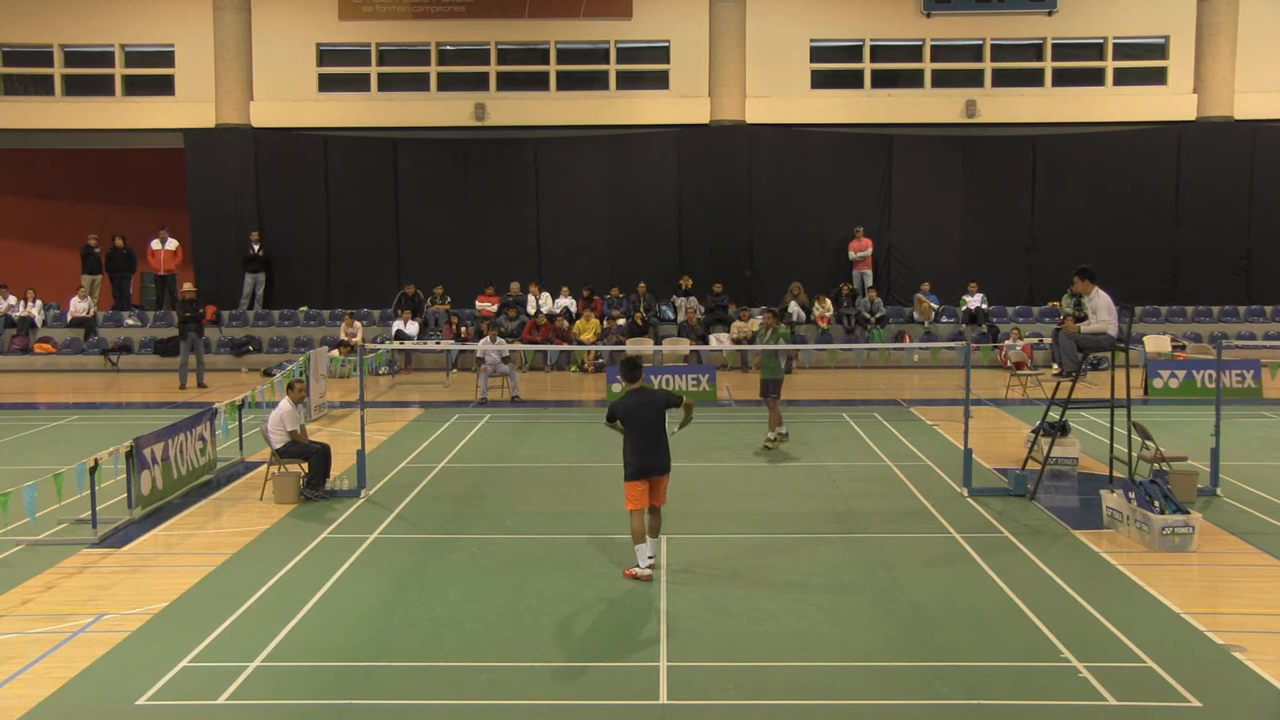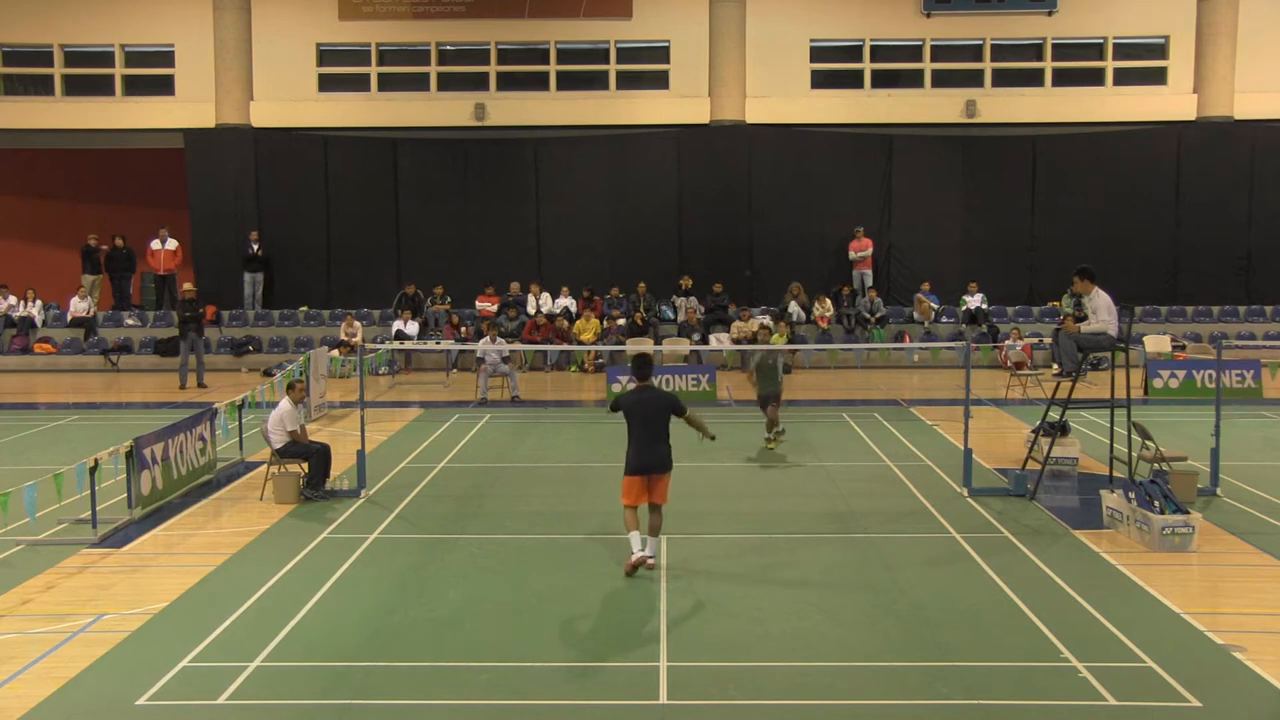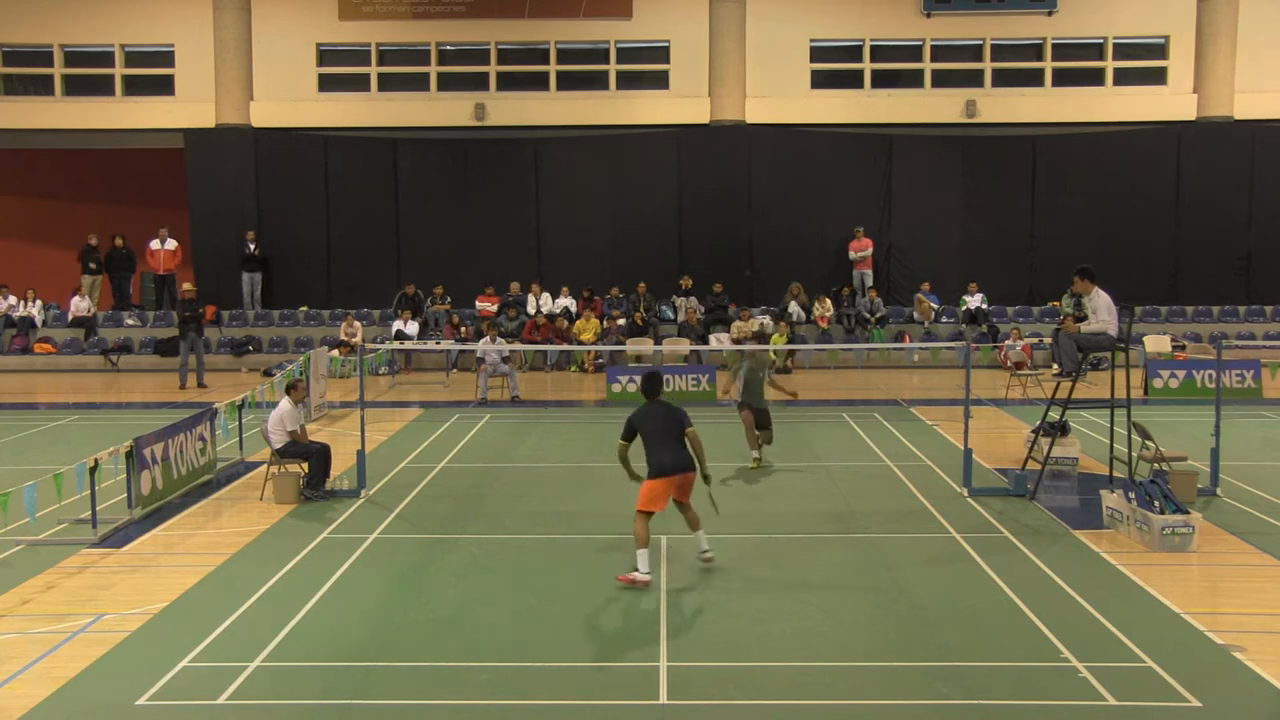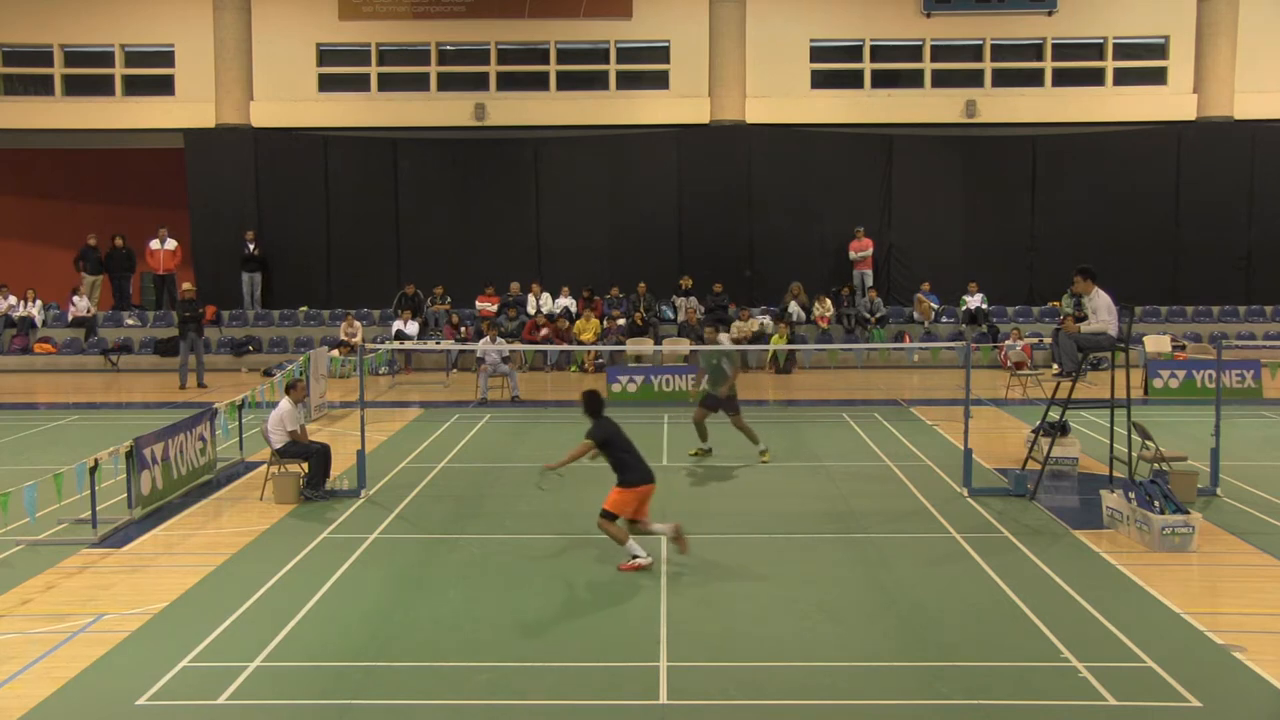
dt=0.5s
person 1, frame 1
left shoulder: (617, 406)
right shoulder: (659, 396)
left elbow: (610, 423)
right elbow: (689, 403)
right wrist: (686, 419)
left hip: (635, 466)
right hip: (660, 464)
left knee: (636, 514)
right knee: (654, 510)
left ankle: (643, 567)
right ankle: (650, 556)
person 1, frame 2
left shoulder: (624, 399)
right shoulder: (667, 398)
left elbow: (611, 409)
right elbow: (690, 419)
right wrist: (707, 432)
left hip: (636, 463)
right hip: (661, 462)
left knee: (630, 508)
right knee: (655, 508)
left ankle: (637, 551)
right ankle: (650, 555)
person 1, frame 3
left shoulder: (636, 417)
right shoulder: (677, 412)
left elbow: (622, 451)
right elbow: (693, 437)
left wrist: (630, 472)
right wrist: (704, 469)
left hip: (660, 471)
right hip: (685, 467)
left knee: (641, 518)
right knee: (684, 505)
left ankle: (642, 572)
right ankle: (704, 550)
person 1, frame 4
left shoulder: (598, 430)
right shoulder: (607, 423)
left elbow: (584, 448)
left wrist: (558, 464)
right wrist: (598, 451)
left hip: (633, 483)
right hip: (646, 479)
left knee: (604, 522)
right knee: (635, 525)
left ankle: (641, 557)
right ankle: (672, 530)
